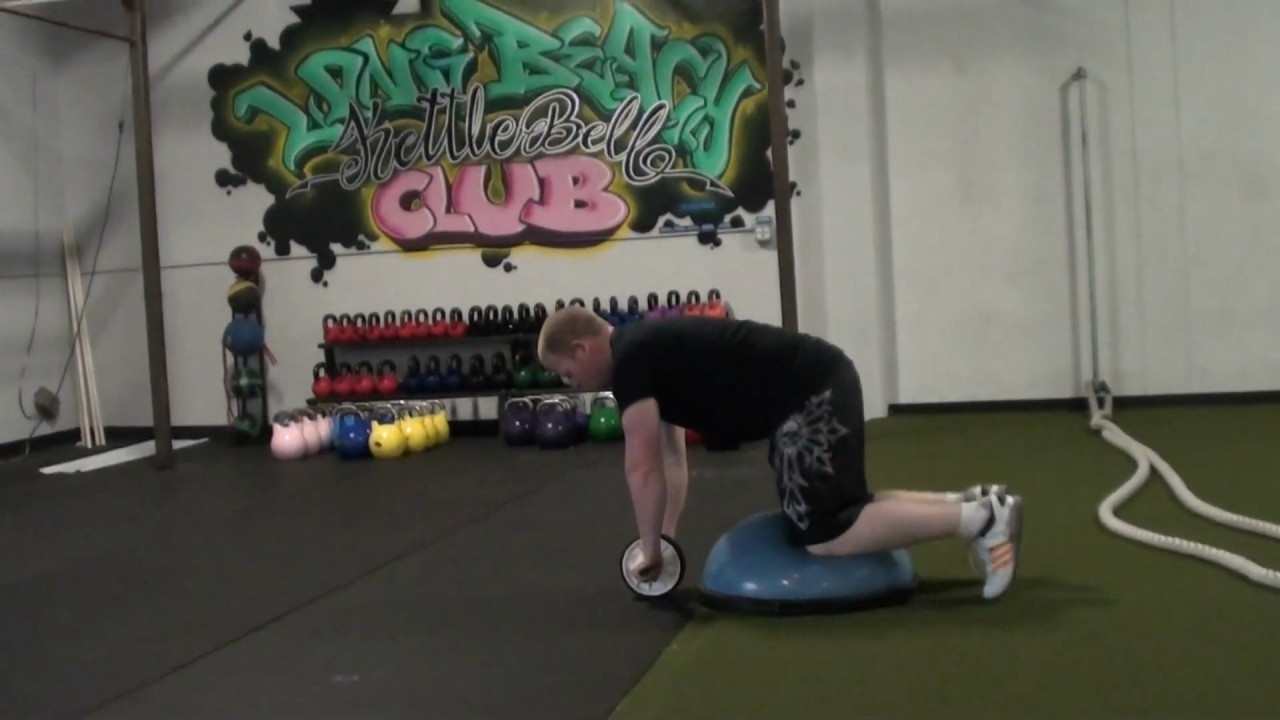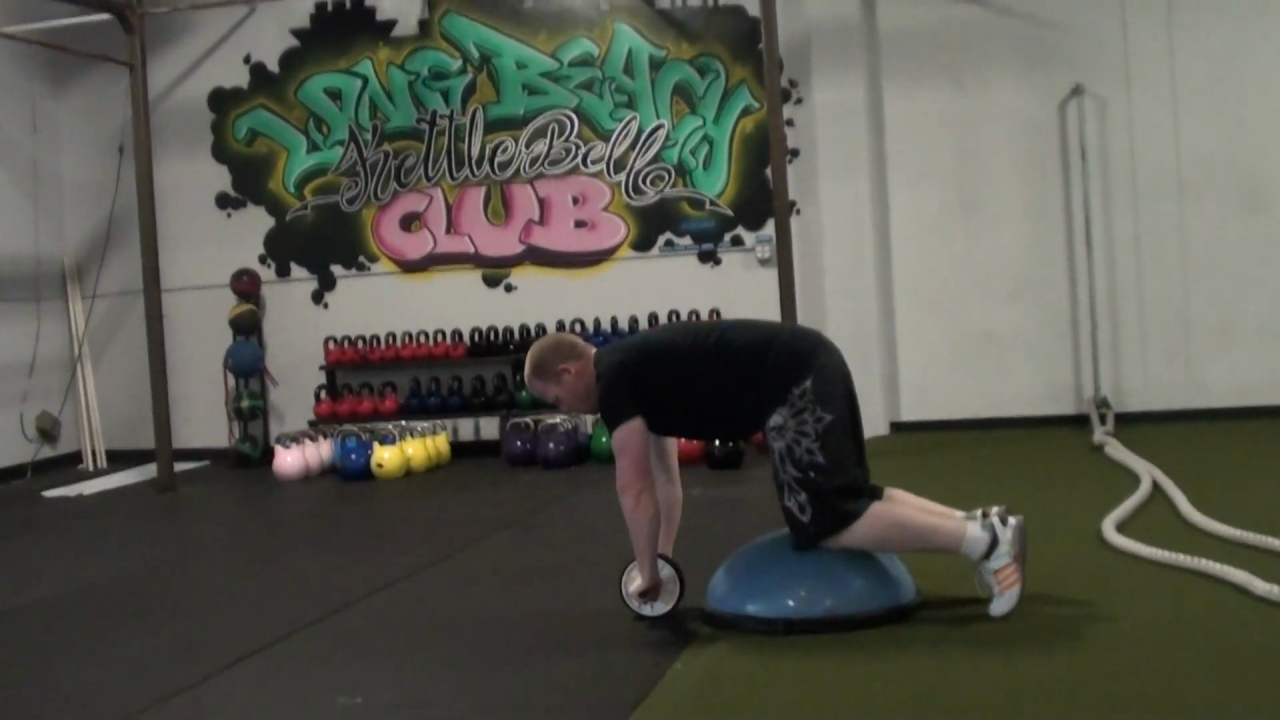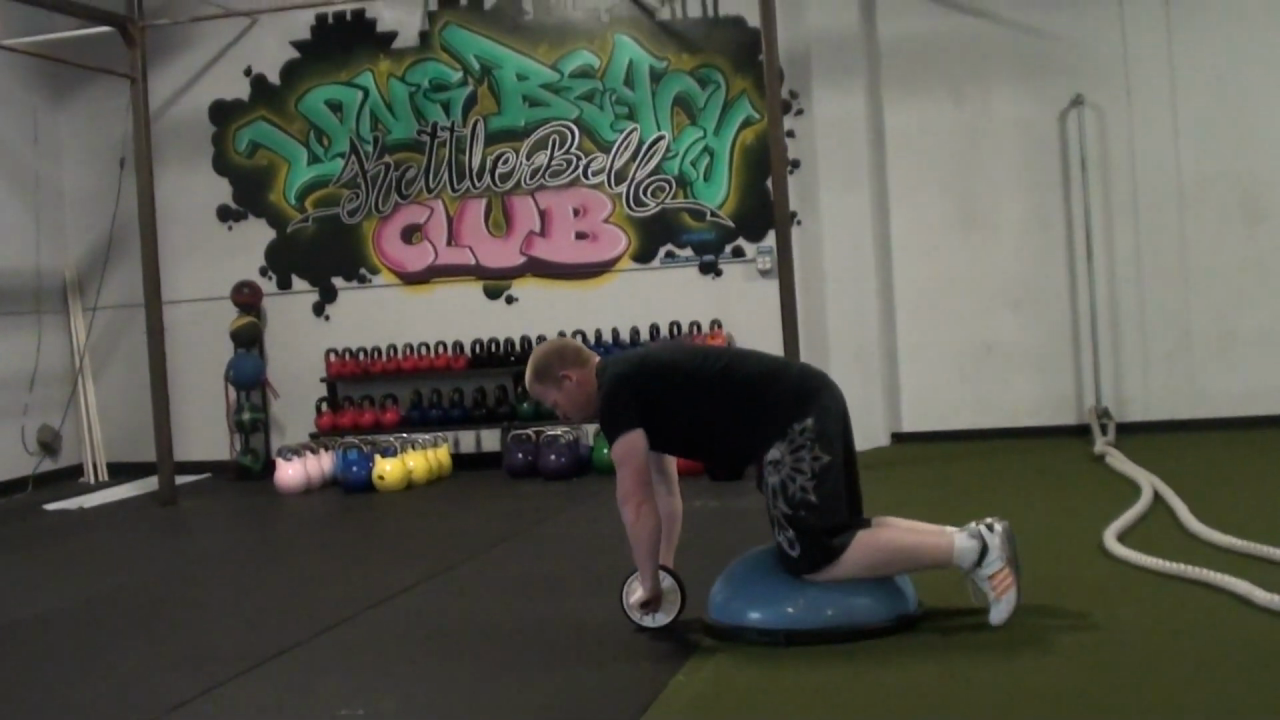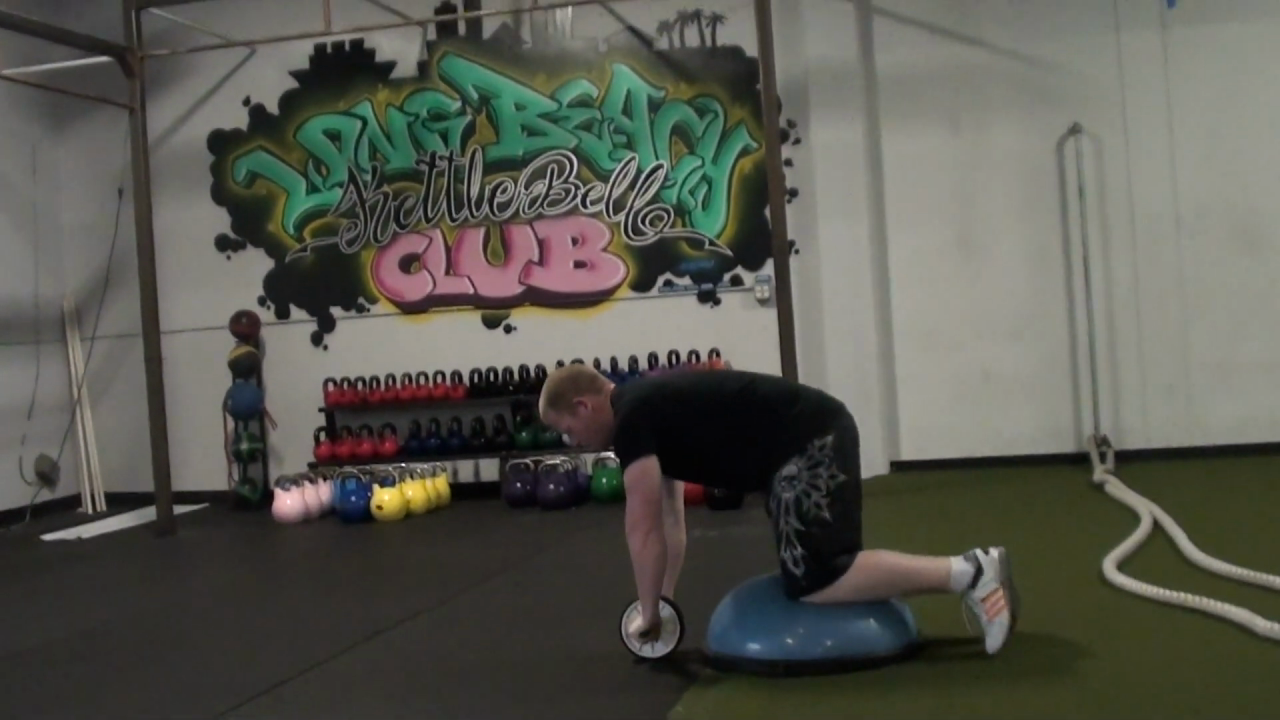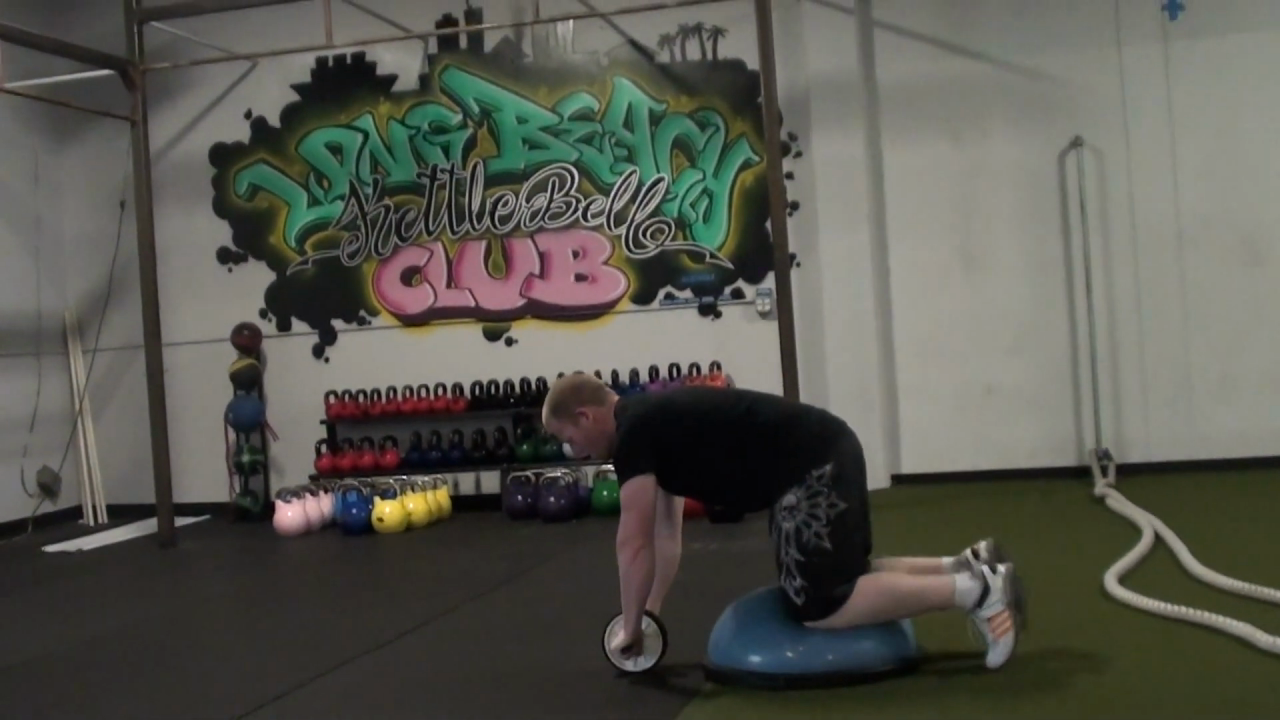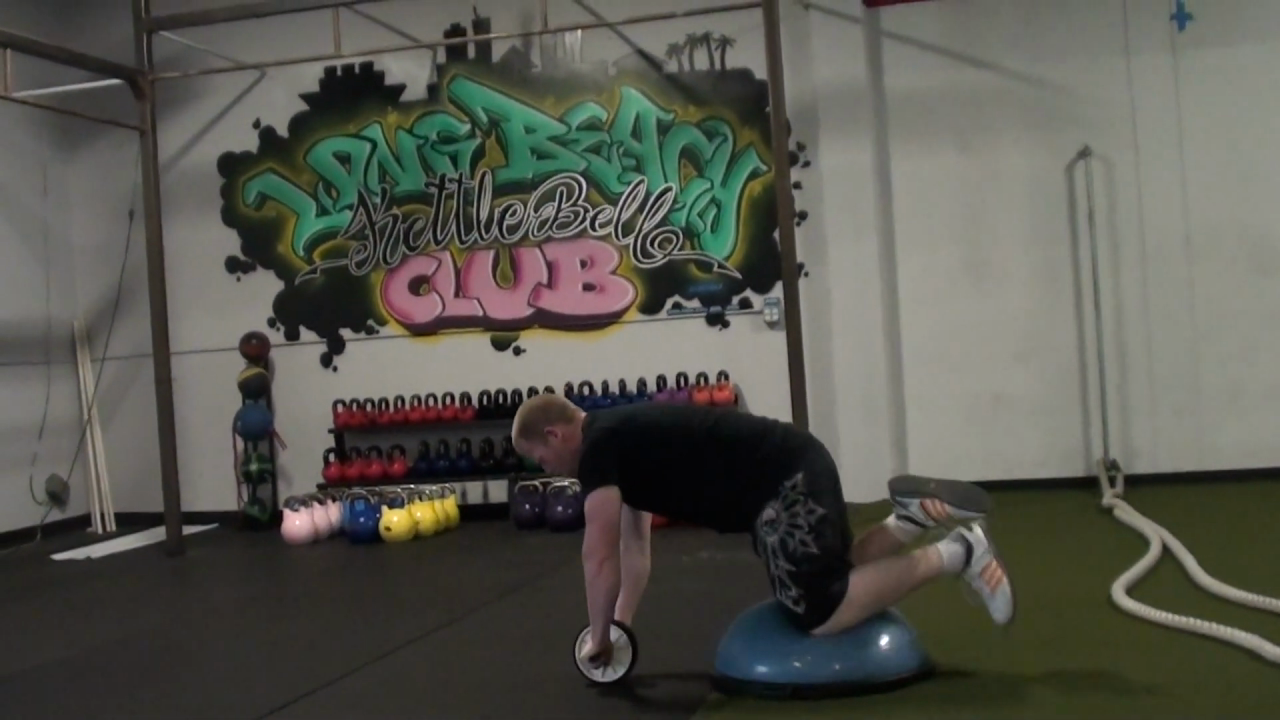
dt=0.4s
person 1, frame 1
left shoulder: (630, 359)
right shoulder: (649, 350)
left elbow: (643, 467)
right elbow: (671, 456)
left wrist: (651, 551)
right wrist: (667, 538)
left hip: (809, 395)
right hip: (821, 383)
left knee: (822, 533)
right knee: (836, 511)
left ankle: (979, 519)
right ankle: (973, 505)
person 1, frame 2
left shoulder: (614, 378)
right shoulder: (638, 369)
left elbow: (634, 487)
right elbow: (663, 473)
left wrist: (648, 572)
right wrist: (665, 556)
left hip: (796, 383)
right hip: (812, 366)
left knee: (827, 521)
right knee: (851, 501)
left ankle: (980, 541)
right ankle: (980, 525)
person 1, frame 3
left shoulder: (616, 390)
right shoulder: (638, 382)
left elbow: (635, 500)
right elbow: (663, 485)
left wrist: (649, 584)
right wrist: (666, 568)
left hip: (794, 421)
right hip: (811, 404)
left knee: (814, 556)
right knee: (838, 531)
left ankle: (971, 551)
right ankle: (973, 538)
person 1, frame 4
left shoulder: (632, 417)
right shoulder: (649, 409)
left elbow: (644, 527)
right elbow: (670, 518)
left wrist: (649, 614)
right wrist: (666, 599)
left hip: (809, 442)
right hip: (819, 436)
left knee: (812, 580)
right knee: (834, 567)
left ankle: (966, 573)
right ankle: (970, 569)
person 1, frame 5
left shoulder: (633, 432)
right shoulder: (653, 423)
left elbow: (634, 544)
right elbow: (665, 532)
left wrist: (630, 628)
right wrist: (652, 613)
left hip: (811, 467)
right hip: (825, 453)
left knee: (817, 604)
right knee: (841, 580)
left ankle: (973, 589)
right ankle: (967, 567)
person 1, frame 6
left shoulder: (598, 446)
right shoulder: (623, 439)
left elbow: (600, 557)
right elbow: (636, 544)
left wrist: (599, 637)
right wrist: (622, 622)
left hip: (783, 480)
right hip: (794, 468)
left knee: (819, 610)
right knee: (829, 581)
left ankle: (955, 553)
right ankle: (909, 516)
